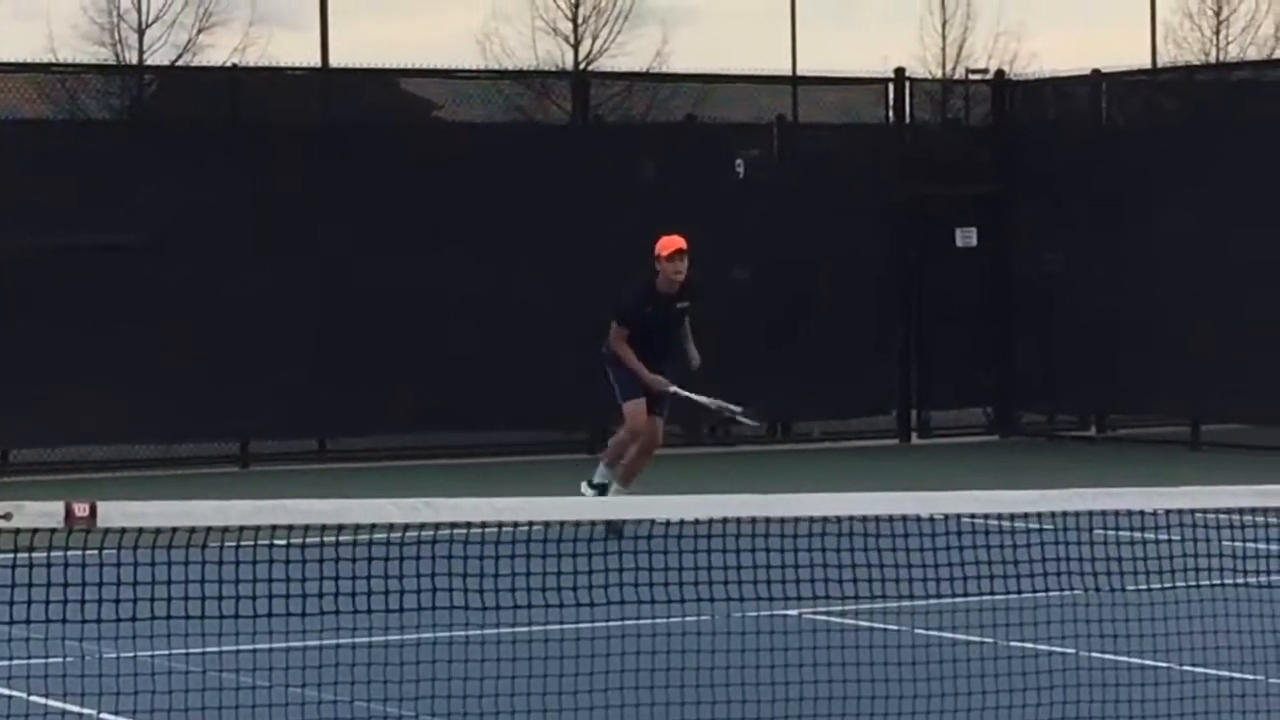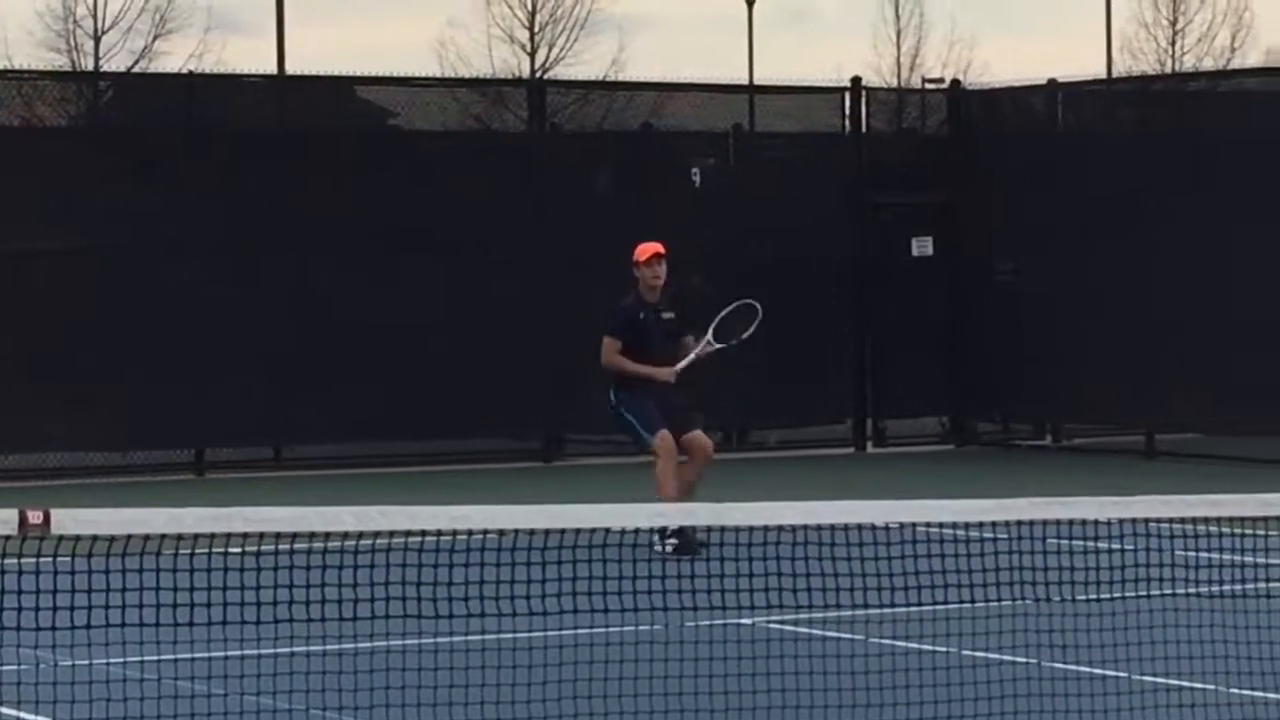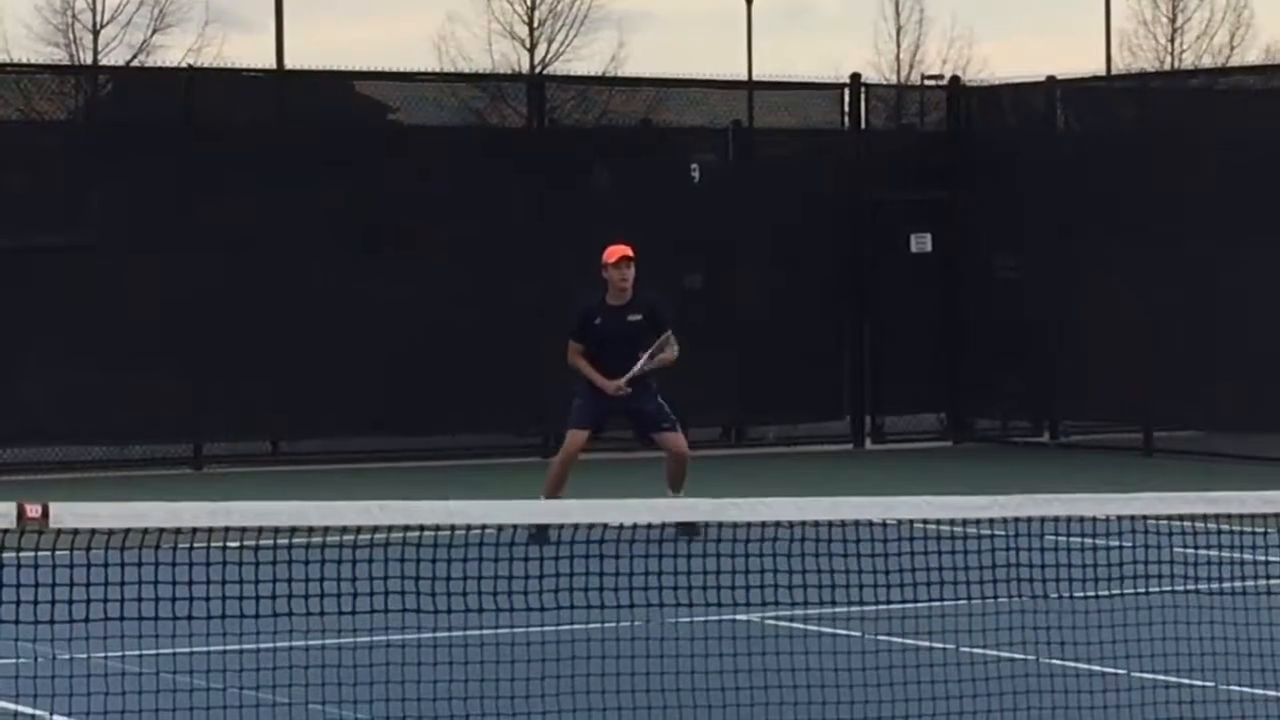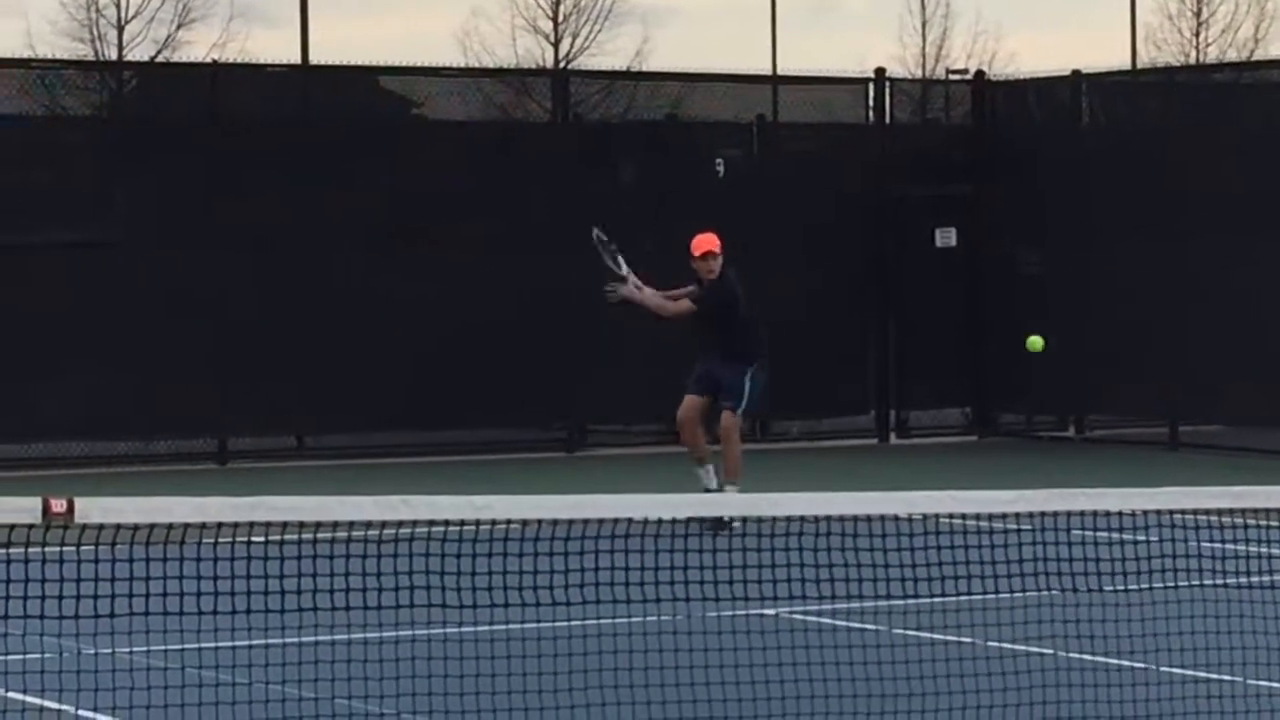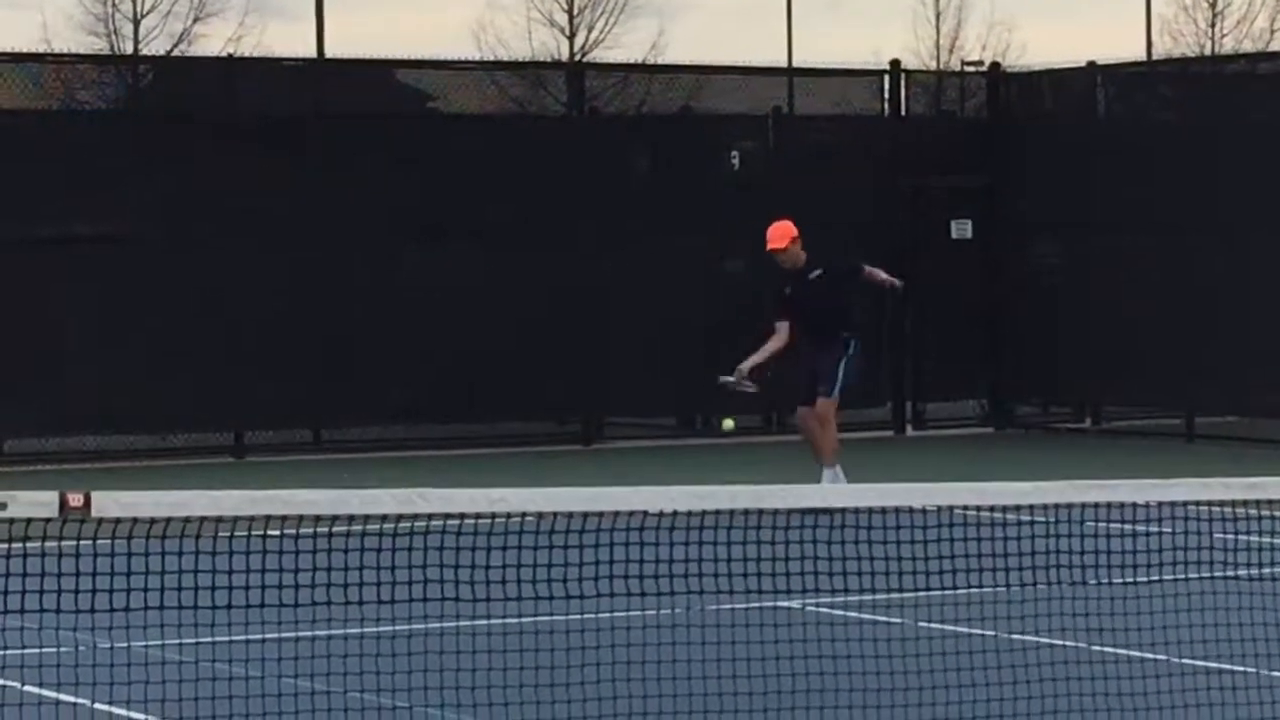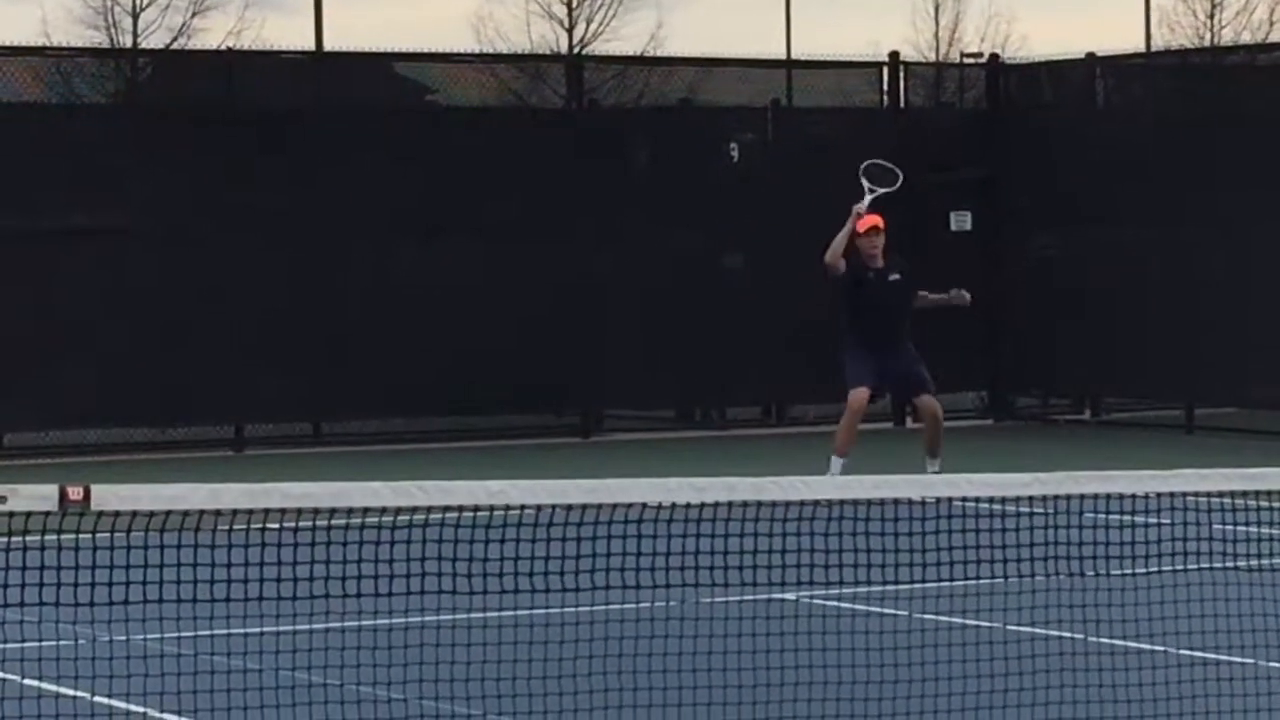
dt=0.4s
person 1, frame 1
left shoulder: (685, 290)
right shoulder: (638, 298)
right elbow: (615, 343)
left wrist: (690, 346)
right wrist: (646, 376)
left hip: (657, 364)
right hip: (627, 359)
left knee: (651, 438)
right knee: (637, 425)
left ankle: (615, 496)
right ankle: (600, 478)
person 1, frame 2
left shoulder: (672, 308)
right shoulder: (628, 310)
left elbow: (687, 348)
right elbow: (608, 358)
right wrist: (652, 372)
left hip: (666, 392)
right hip: (631, 393)
left knee: (703, 450)
right knee: (666, 448)
left ankle: (671, 523)
right ankle: (666, 530)
person 1, frame 3
left shoulder: (649, 309)
right shoulder: (589, 312)
left elbow: (672, 350)
right elbow: (574, 356)
left wrist: (653, 362)
right wrist: (602, 382)
left hip: (639, 390)
right hip: (596, 390)
left knee: (678, 449)
right knee: (570, 449)
person 1, frame 4
left shoulder: (723, 285)
right shoulder: (708, 281)
left elbow: (673, 311)
right elbow: (690, 292)
left wrist: (634, 295)
right wrist: (651, 292)
left hip: (743, 362)
right hip: (715, 360)
left knee: (728, 429)
right knee: (686, 419)
left ankle: (730, 496)
right ankle: (710, 484)
person 1, frame 5
left shoulder: (827, 267)
right shoulder: (785, 287)
left elbow: (868, 273)
right elbow: (782, 336)
left wrist: (884, 278)
right wrist: (752, 361)
left hip: (840, 347)
right hip: (808, 354)
left knee: (823, 412)
right knee: (805, 421)
left ankle: (832, 484)
right ankle: (831, 480)
person 1, frame 6
left shoulder: (898, 271)
right shoulder: (852, 269)
left elbow: (918, 302)
right elbow: (830, 260)
left wrist: (949, 298)
right wrist: (852, 221)
left hip: (900, 352)
right hip: (863, 354)
left knee: (932, 412)
right knee: (856, 404)
left ankle: (934, 470)
right ankle: (833, 474)
